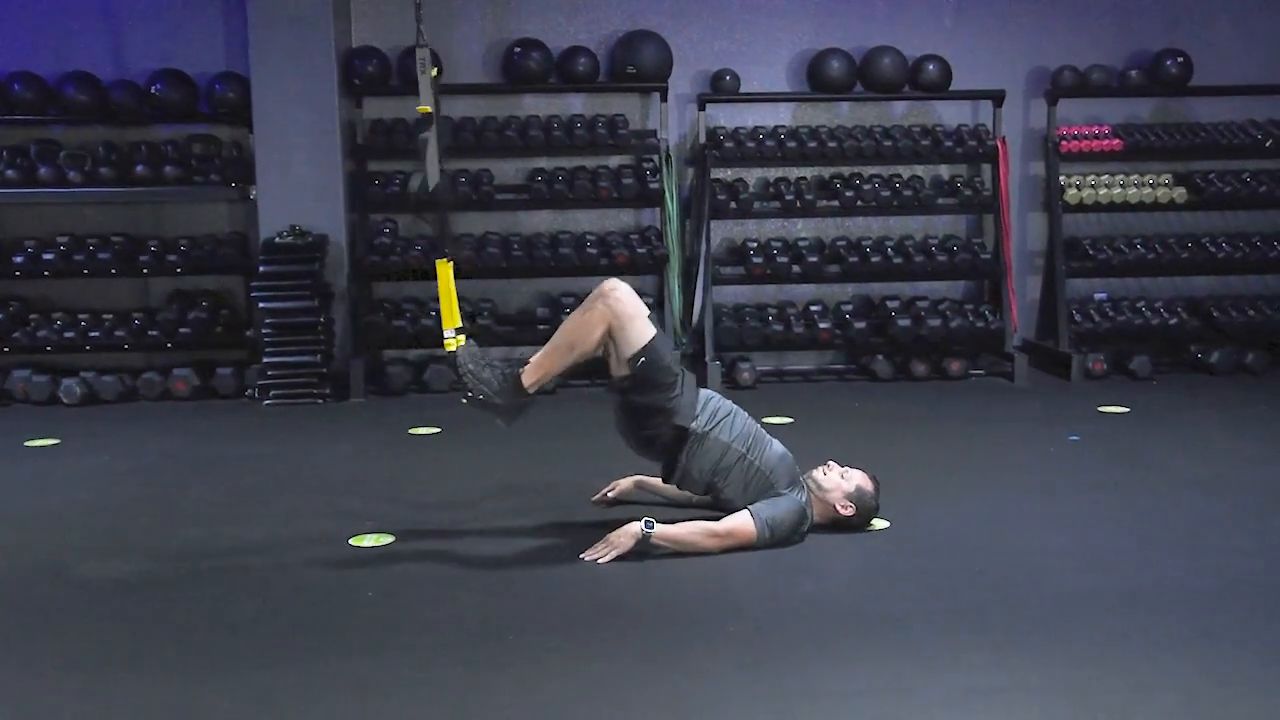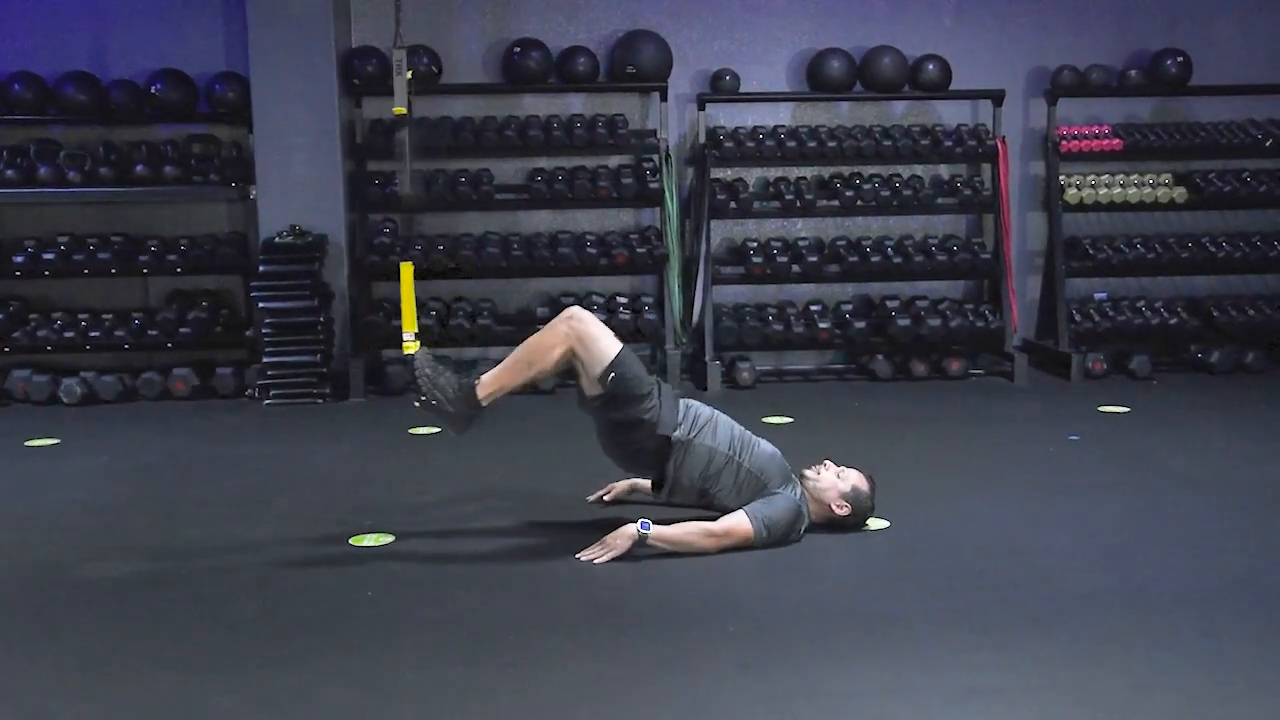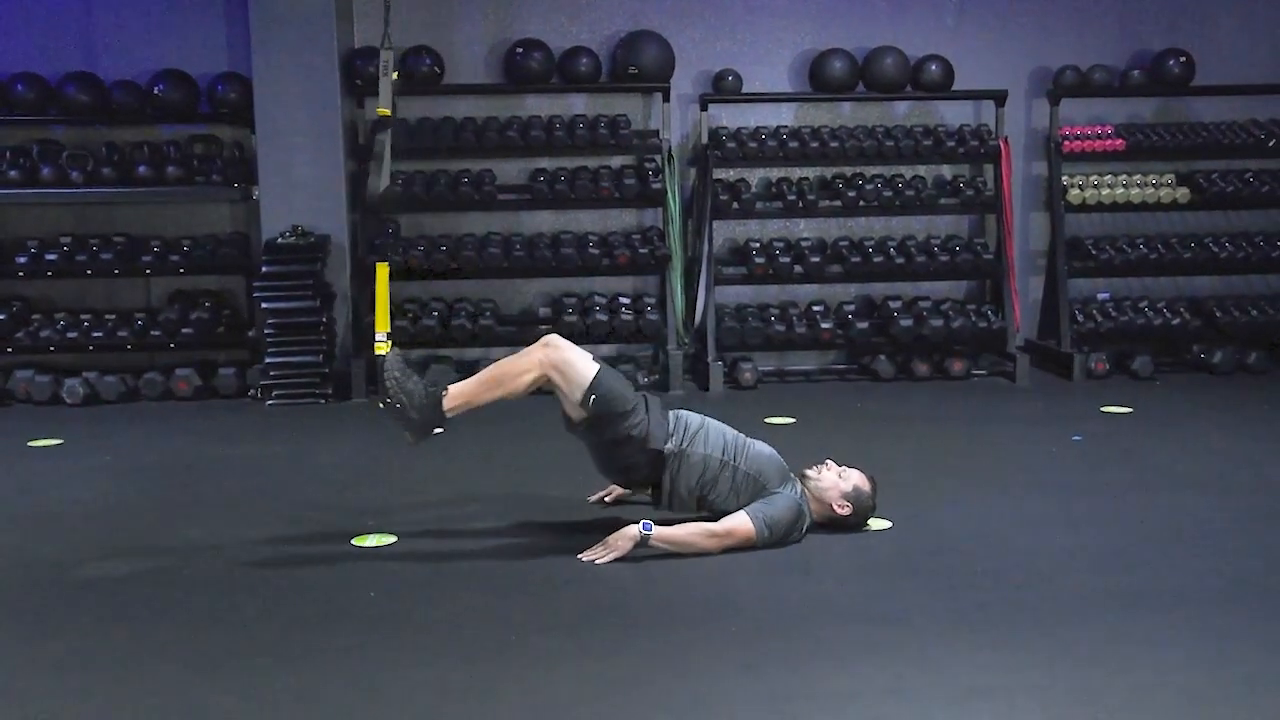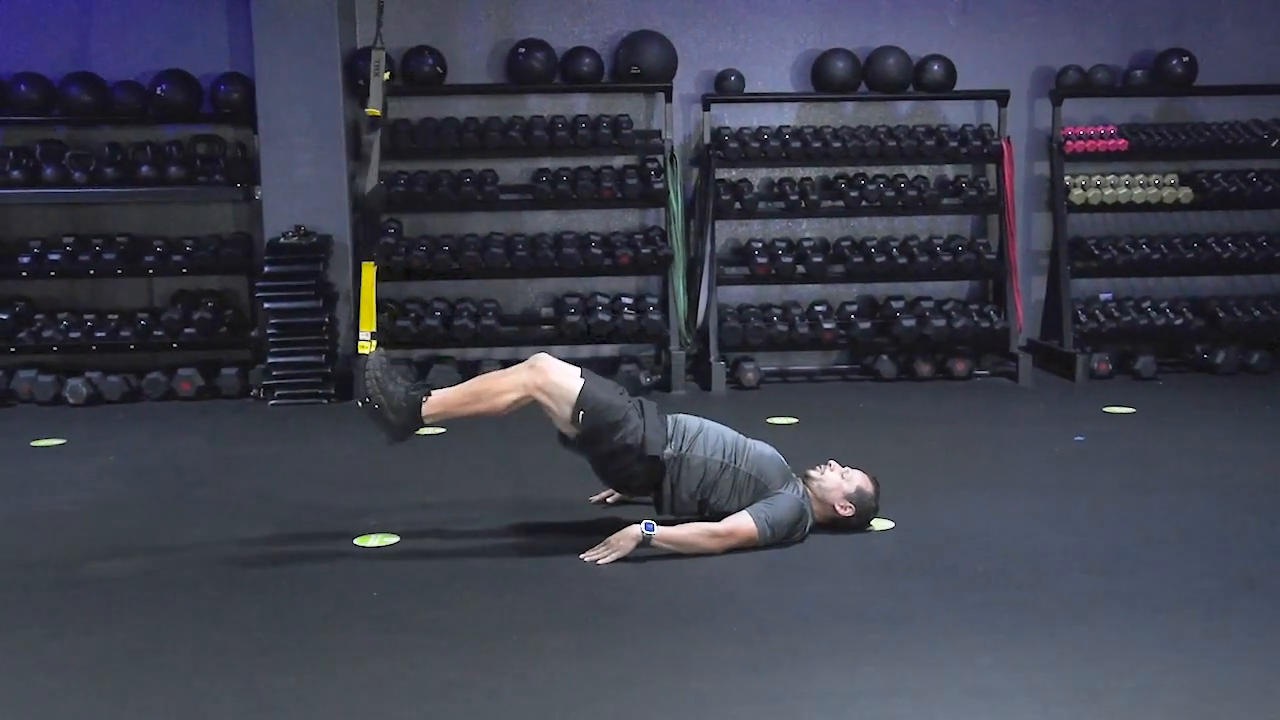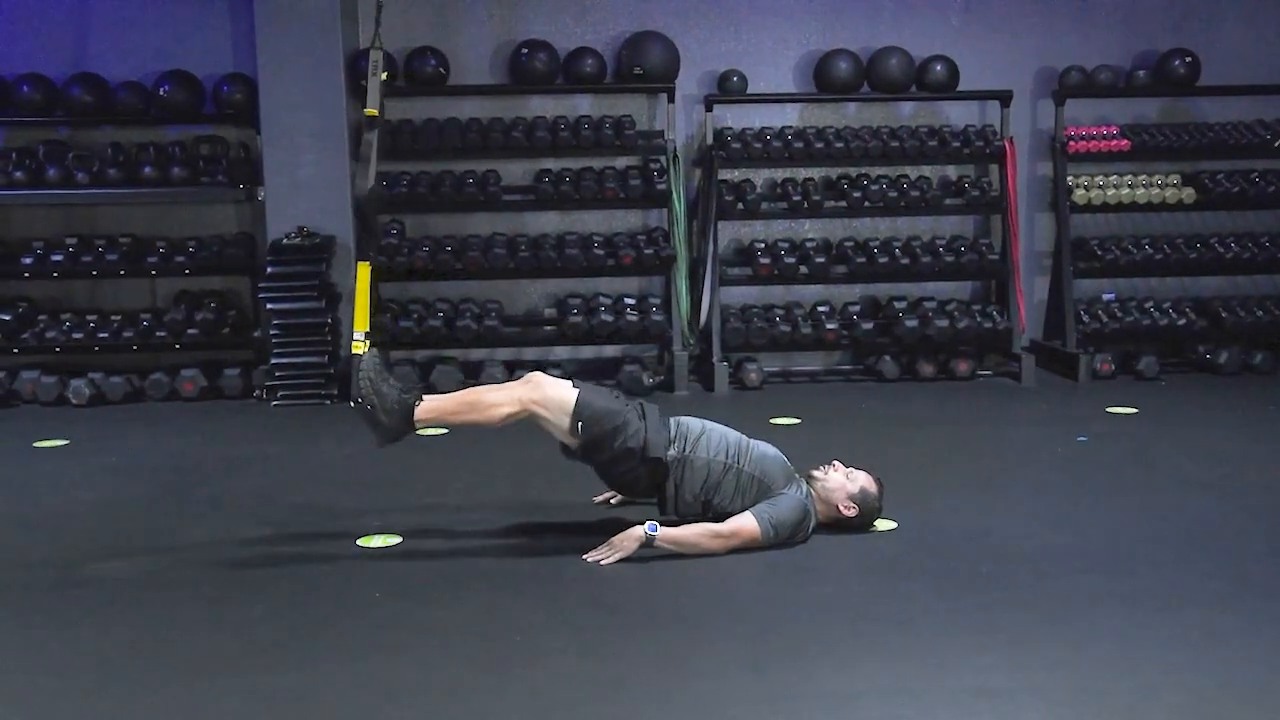
dt=0.2s
person 1, frame 1
left shoulder: (792, 514)
right shoulder: (793, 490)
left elbow: (723, 534)
left wrist: (645, 531)
left hip: (673, 423)
right hip: (686, 416)
left knee: (613, 299)
right knee: (613, 294)
left ankle: (514, 388)
right ankle: (516, 380)
person 1, frame 2
left shoulder: (788, 513)
right shoulder: (787, 486)
left elbow: (718, 534)
left wrist: (642, 531)
right wrist: (639, 485)
left hip: (659, 436)
right hip: (672, 428)
left knee: (575, 323)
right knee: (576, 326)
left ankle: (468, 398)
right ankle: (471, 392)
person 1, frame 3
left shoulder: (790, 512)
right shoulder: (785, 484)
left elbow: (721, 534)
left wrist: (644, 532)
left hip: (651, 447)
right hip: (661, 434)
left knee: (551, 352)
right knee: (553, 351)
left ankle: (433, 406)
right ankle: (438, 398)
person 1, frame 4
left shoulder: (793, 513)
right shoulder: (786, 482)
left elbow: (722, 535)
left wrist: (643, 532)
left hip: (650, 454)
right hip: (657, 438)
left knee: (538, 373)
right knee: (541, 368)
left ankle: (413, 410)
right ankle: (419, 402)
person 1, frame 5
left shoulder: (795, 514)
right shoulder: (789, 483)
left elbow: (724, 536)
left wrist: (647, 533)
left hip: (654, 458)
right hip: (660, 439)
left knee: (533, 391)
right knee: (536, 386)
left ankle: (405, 414)
right ankle: (410, 406)
